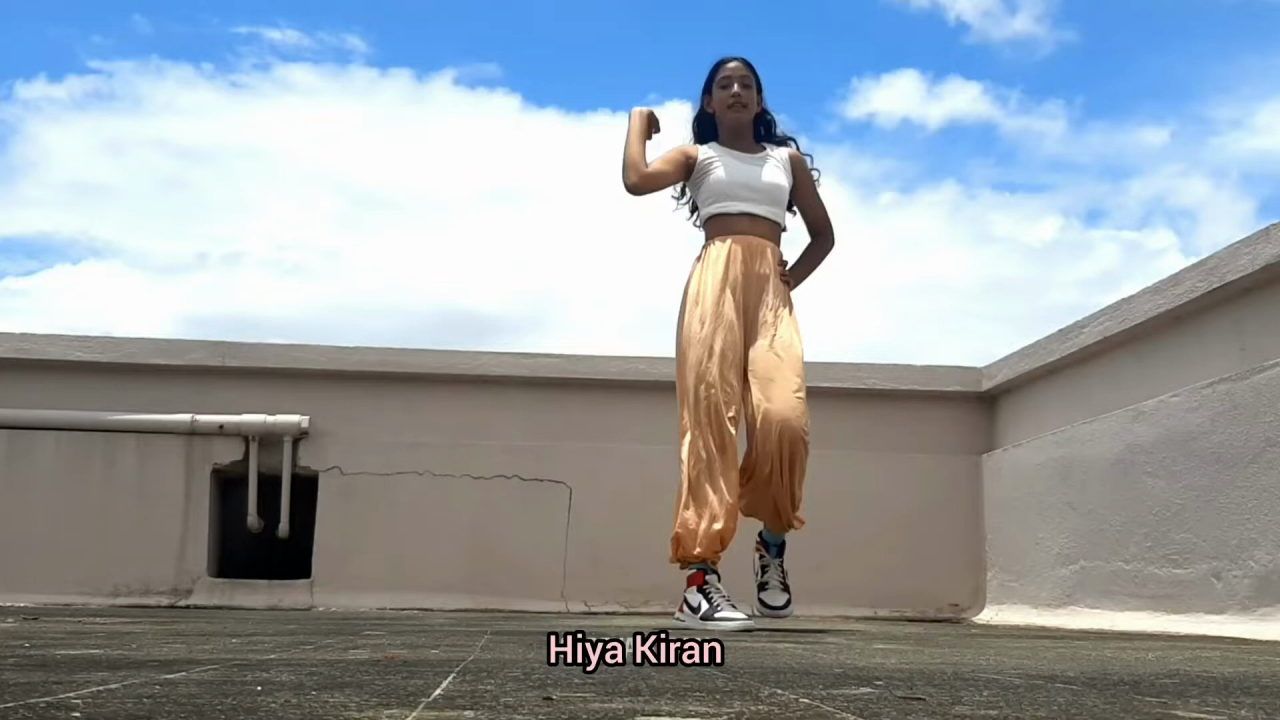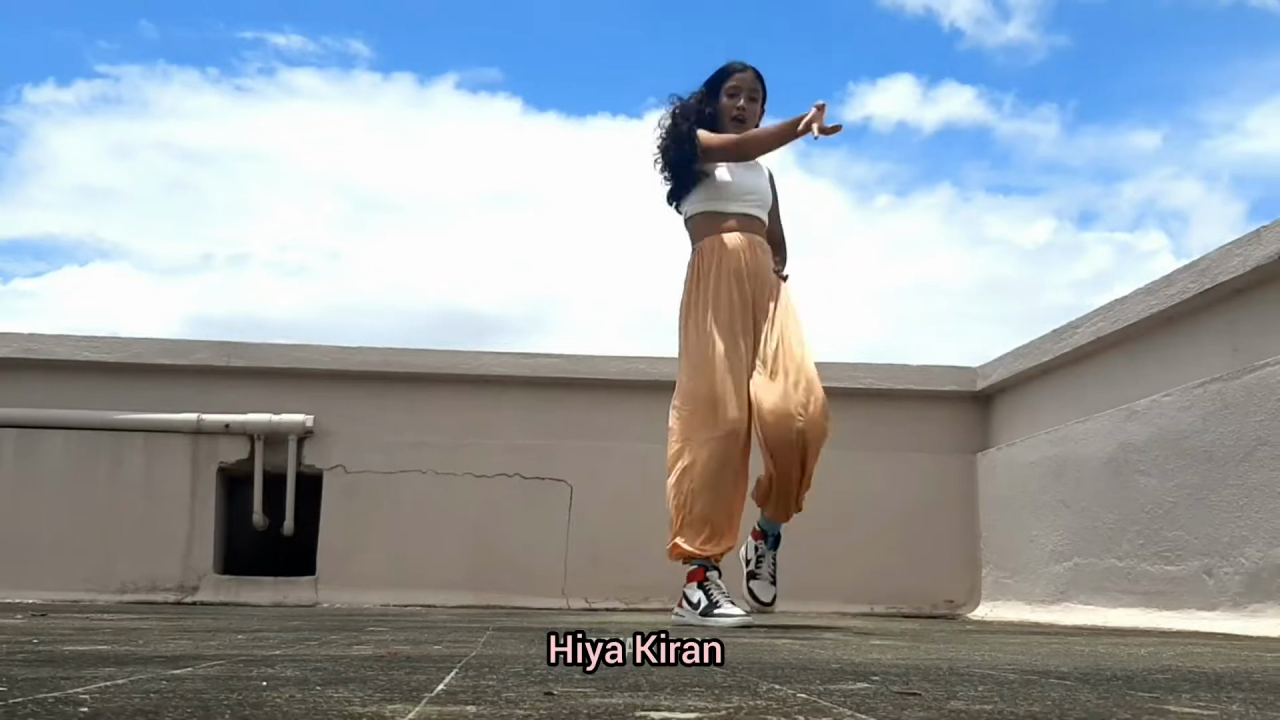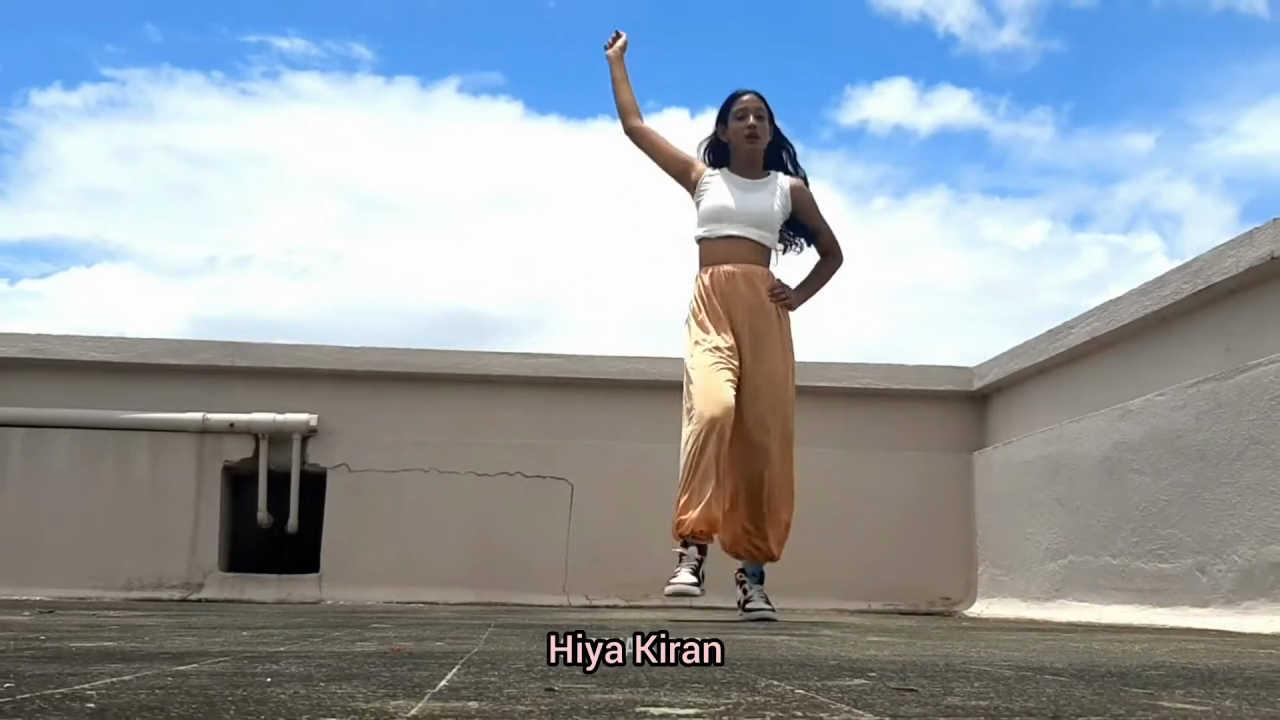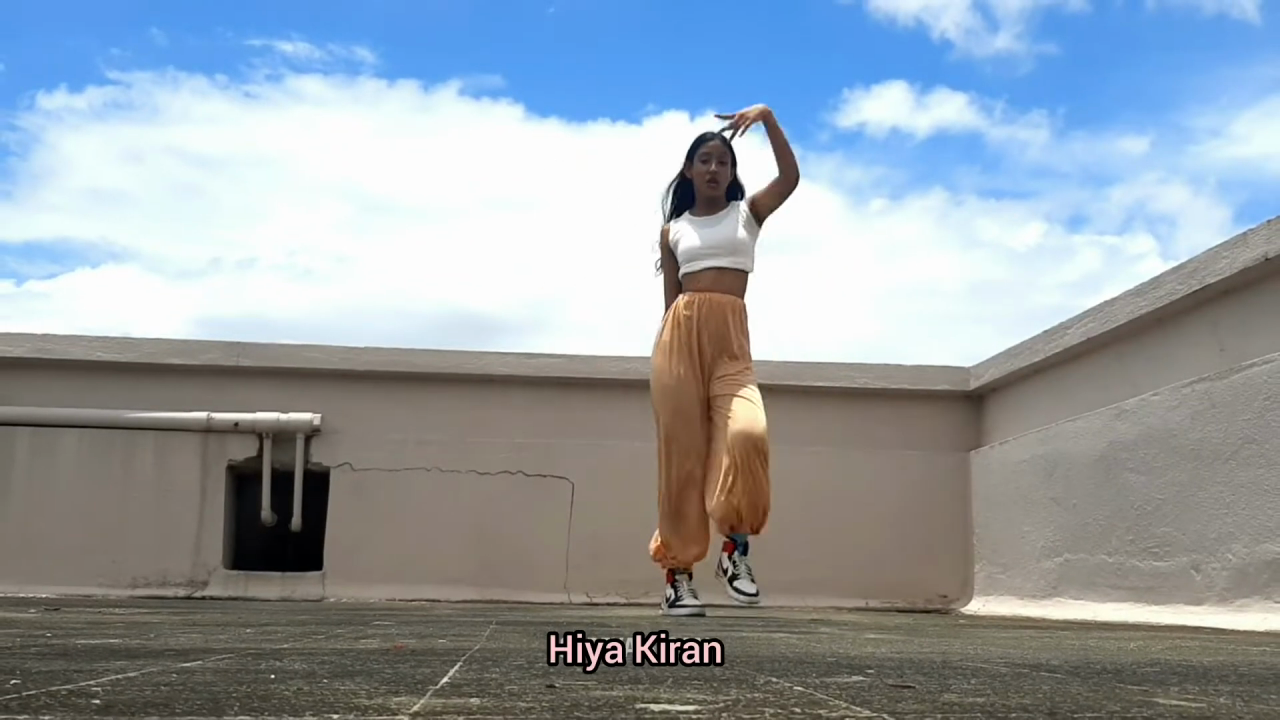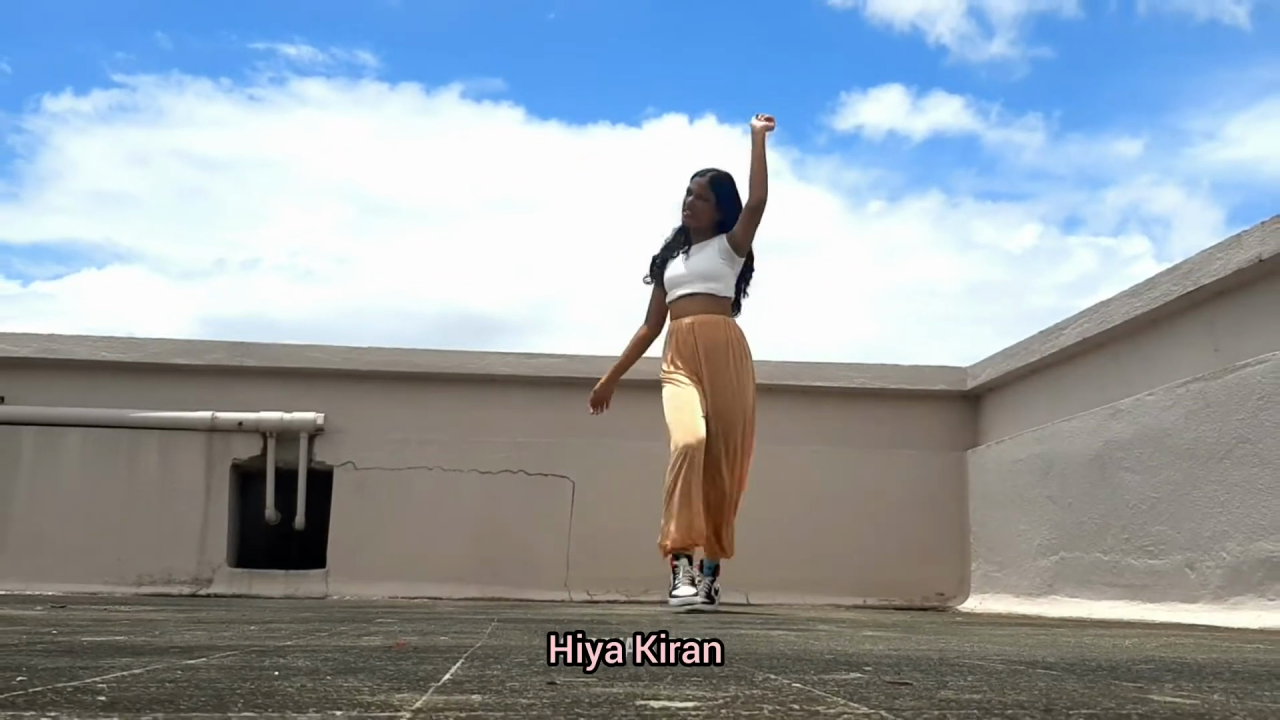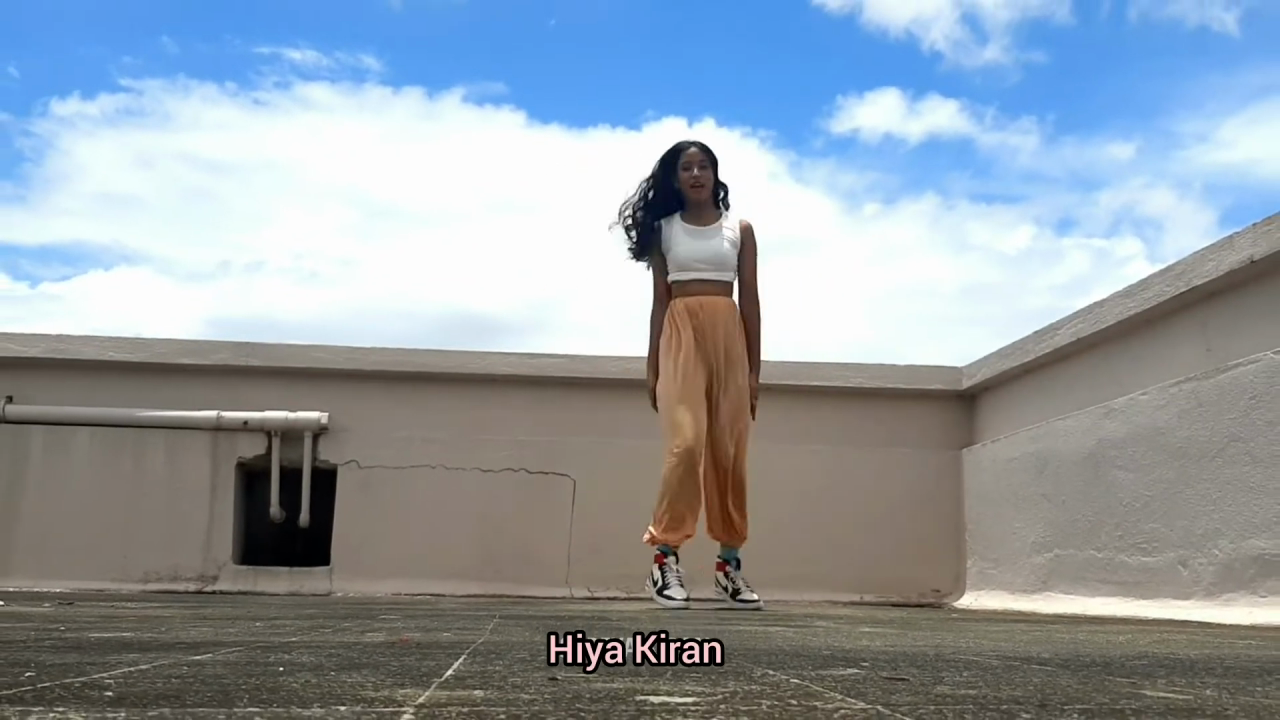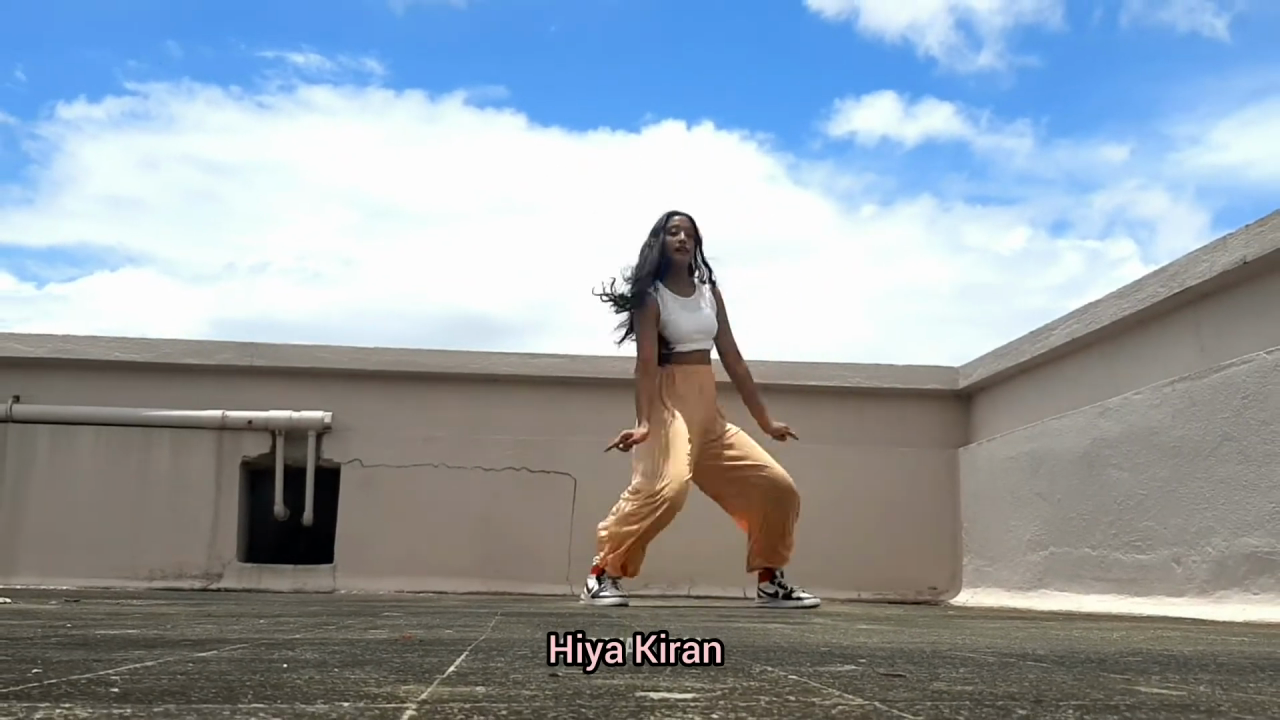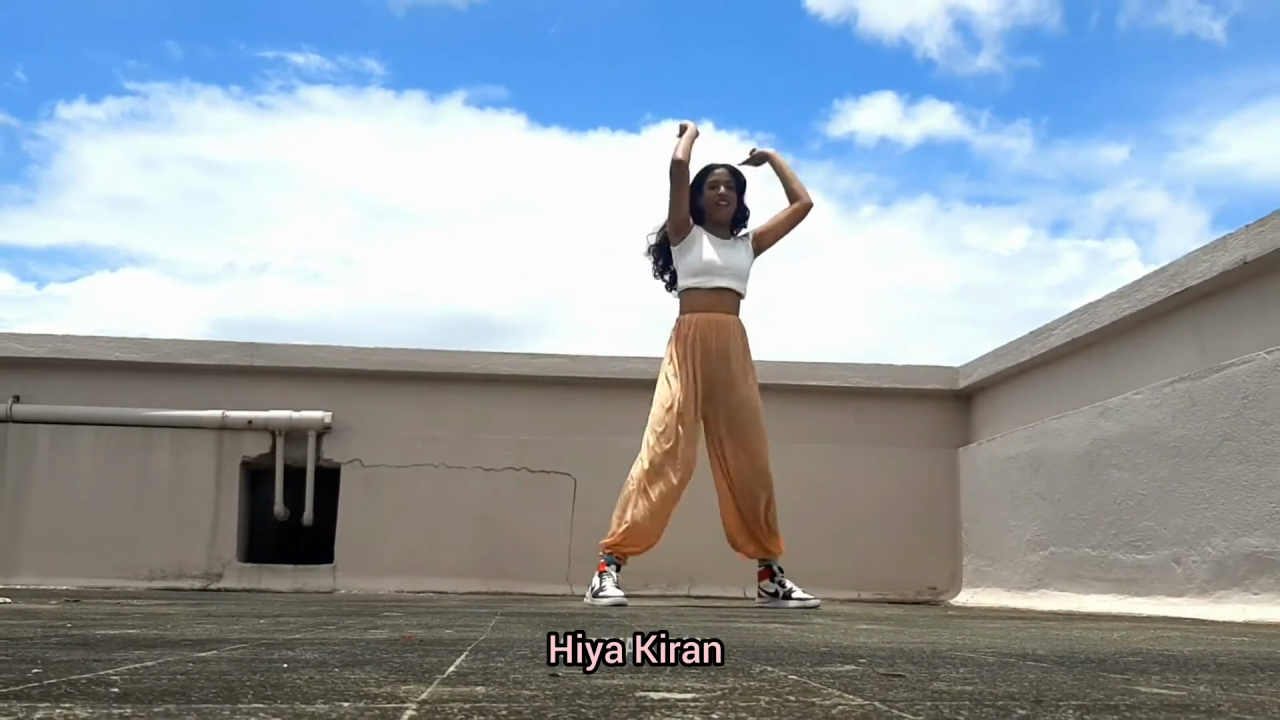
dt=0.5s
person 1, frame 1
left shoulder: (790, 159)
right shoulder: (695, 156)
left elbow: (824, 236)
right elbow: (637, 181)
left wrist: (790, 281)
right wrist: (638, 125)
left hip: (771, 289)
right hip: (715, 282)
left knee: (783, 418)
right knee: (712, 415)
left ankle: (772, 541)
right ankle: (700, 579)
person 1, frame 2
left shoulder: (763, 173)
right shoulder: (698, 144)
right elbow: (741, 144)
left wrist: (770, 276)
right wrist: (799, 127)
left hip: (767, 287)
right hip: (716, 281)
left knee: (799, 407)
right knee: (718, 420)
left ankle: (768, 530)
right ankle: (699, 574)
person 1, frame 3
left shoulder: (791, 187)
right shoulder: (700, 175)
left elbow: (832, 251)
right elbow: (635, 128)
left wrist: (804, 290)
right wrist: (618, 61)
left hip: (766, 308)
right hip: (710, 305)
left knee: (765, 434)
right knee: (711, 412)
left ankle: (753, 570)
right ankle: (693, 545)
person 1, frame 4
left shoulder: (751, 211)
right shoulder: (672, 229)
left elbow: (790, 177)
left wrist: (766, 117)
right wrist: (661, 358)
left hip: (732, 336)
right hip: (681, 335)
left knee: (746, 432)
right knee: (681, 453)
left ankle: (735, 547)
right ankle: (678, 575)
person 1, frame 5
left shoulder: (730, 242)
right shoulder: (670, 255)
left elbow: (757, 202)
right elbow: (648, 325)
left wrist: (758, 139)
right wrist: (608, 378)
left hip: (725, 351)
right hip: (675, 357)
left knee: (724, 462)
right knee: (688, 443)
left ankle: (709, 571)
right ankle: (682, 557)
person 1, frame 6
left shoulder: (740, 229)
right shoulder: (664, 229)
left elbow: (751, 298)
right elbow: (660, 301)
left wrist: (755, 373)
right wrist: (654, 367)
left hip: (729, 333)
right hip: (682, 333)
left knee: (730, 453)
right knee: (686, 441)
left ankle: (729, 563)
right ankle: (665, 555)
person 1, frame 7
left shoulder: (710, 292)
right shoulder: (649, 296)
left elbow: (732, 356)
right elbow: (646, 363)
left wrist: (765, 414)
right wrist: (645, 423)
left hip: (710, 408)
right hip: (670, 401)
left knee: (778, 488)
right knee: (665, 488)
left ankle: (770, 578)
right ankle: (603, 572)
person 1, frame 8
left shoulder: (749, 243)
right shoulder: (684, 233)
left elbow: (803, 205)
right elbow: (677, 165)
left wrist: (773, 160)
right wrist: (690, 134)
left hip: (733, 355)
right hip: (689, 352)
left knee: (750, 465)
right knee: (662, 457)
left ankle: (770, 574)
right ankle: (607, 566)
